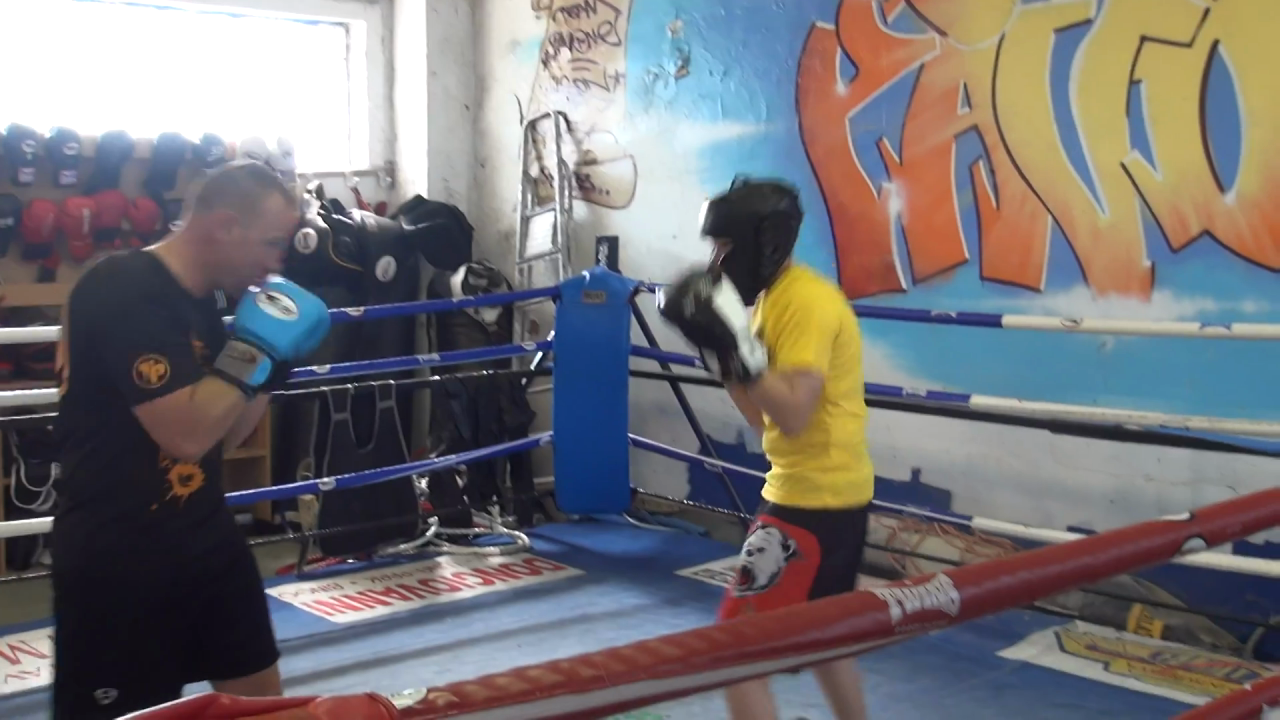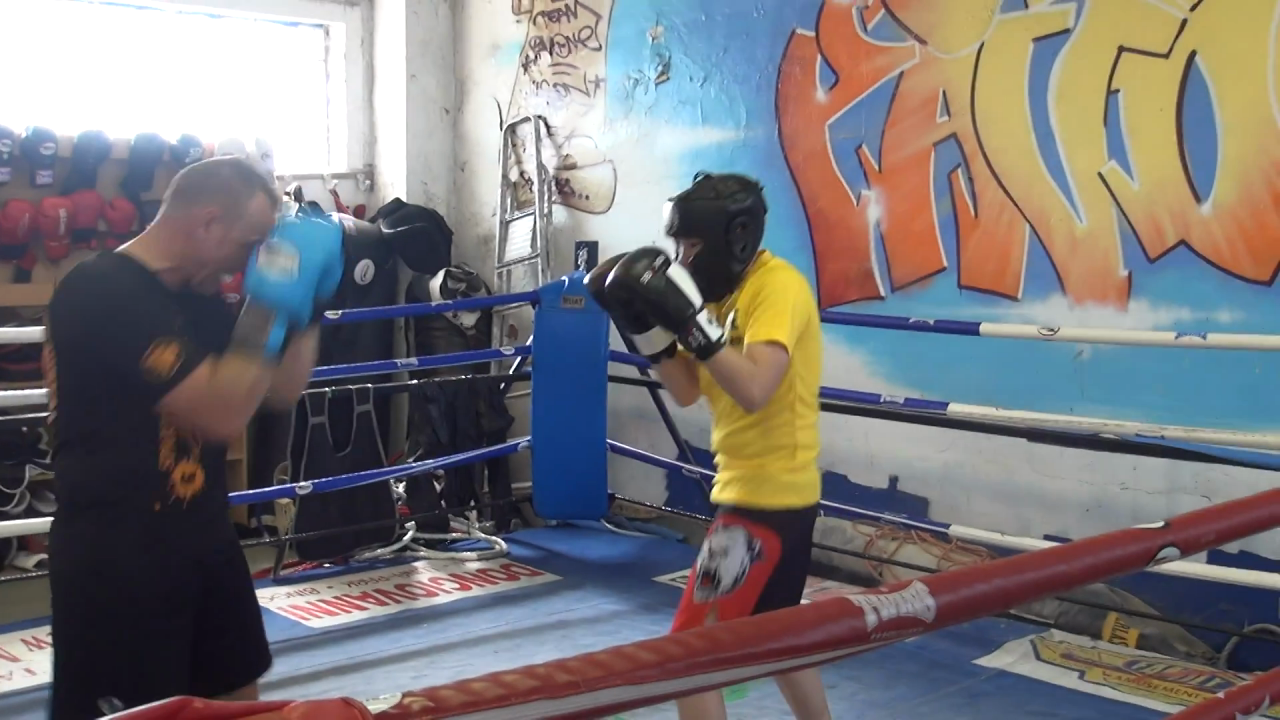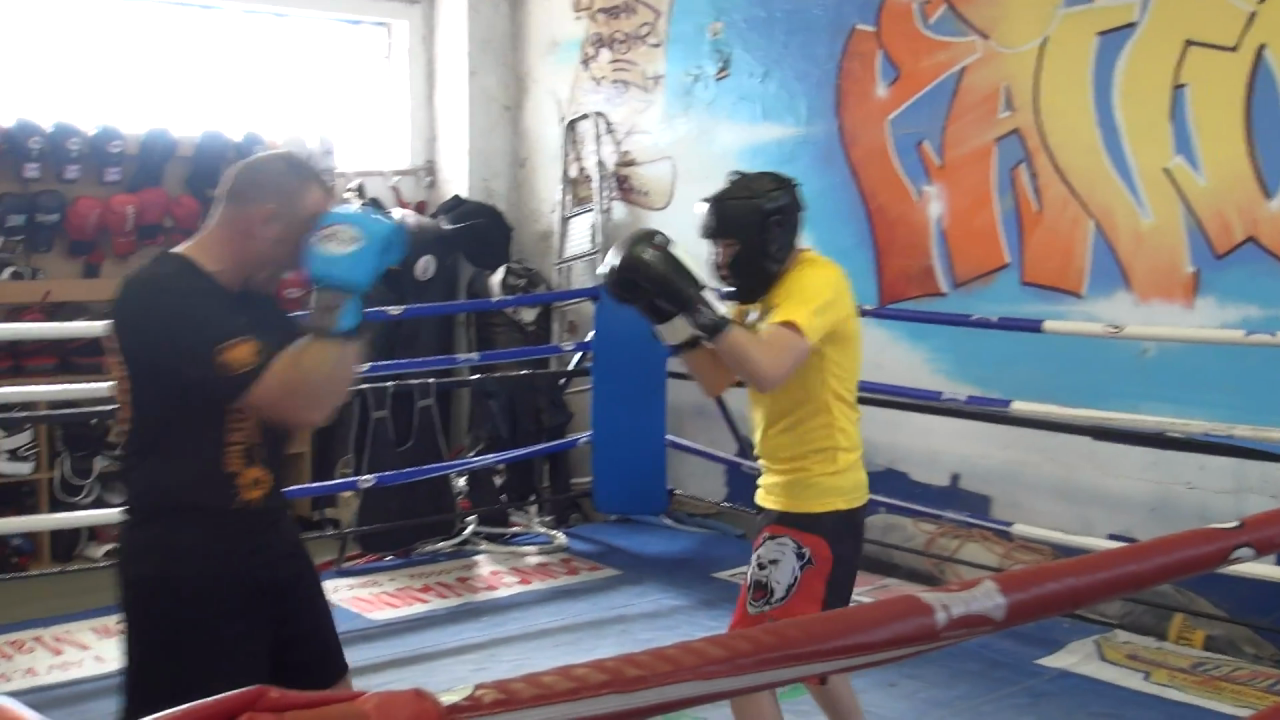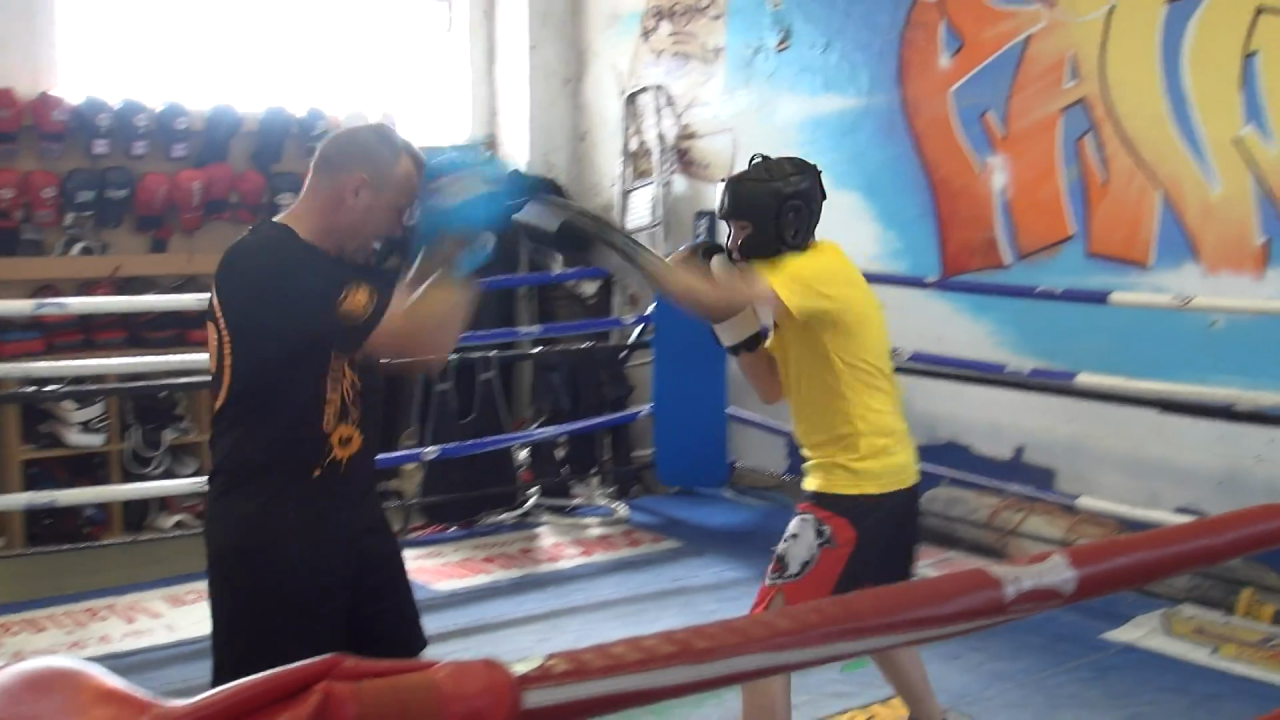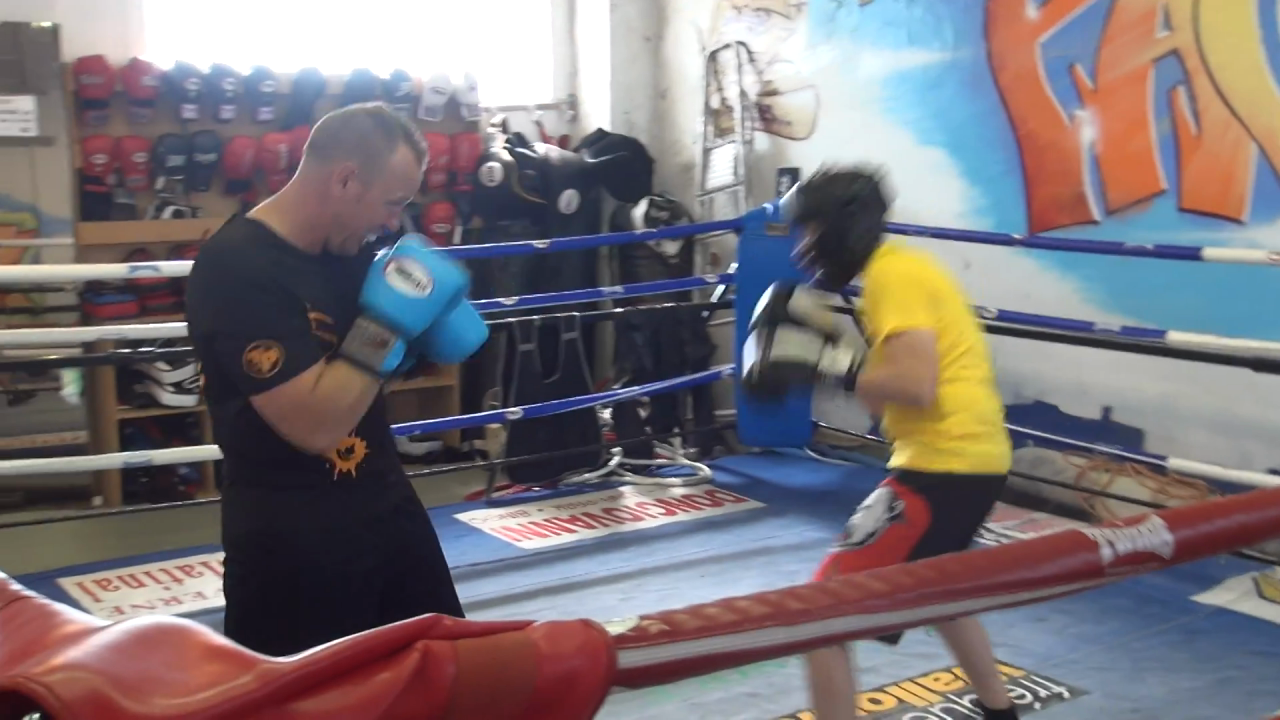
dt=0.4s
person 1, frame 1
left shoulder: (201, 304)
right shoulder: (119, 293)
right elbow: (184, 435)
left wrist: (270, 364)
right wrist: (256, 346)
left hip: (202, 534)
right hip: (115, 550)
person 1, frame 2
left shoulder: (194, 298)
right shoulder: (100, 292)
left elbow: (284, 390)
right elbow: (222, 413)
left wrist: (302, 297)
right wrist: (271, 304)
left hip: (201, 539)
right hip: (116, 557)
person 1, frame 3
left shoulder: (247, 293)
right shoulder: (164, 296)
left elbow: (312, 395)
right elbow: (304, 404)
left wrist: (351, 286)
right wrist: (340, 294)
left hip: (265, 543)
right hip: (187, 565)
person 1, frame 4
left shoulder: (326, 259)
right shoulder: (267, 265)
right elbow: (425, 341)
left wrist: (443, 245)
left hip: (346, 512)
right hip: (271, 529)
person 1, frame 5
left shoulder: (344, 250)
right shoulder: (235, 271)
right elbow: (316, 425)
left wrist: (428, 333)
right wrist: (389, 322)
left hip: (383, 502)
right hip: (288, 531)
person 2, frame 1
left shoulder: (805, 299)
right shoulder: (773, 300)
left elbow: (794, 416)
right elbow: (761, 414)
left wrist: (739, 345)
right wrist: (716, 344)
left hip: (814, 496)
right hip: (840, 493)
person 2, frame 2
left shoulder: (778, 286)
right shoulder: (724, 293)
left elbow: (752, 392)
right elbow: (687, 391)
left wrist: (691, 319)
right wrist: (646, 324)
left hip: (767, 498)
right hip: (764, 493)
person 2, frame 3
left shoulder: (818, 282)
right shoulder: (768, 290)
left elbow: (768, 371)
right elbow: (716, 377)
left wrist: (696, 301)
right wrist: (667, 311)
left hip: (817, 502)
right hip: (793, 496)
person 2, frame 4
left shoulder: (815, 271)
right shoulder: (803, 274)
left elbow: (714, 296)
right elbow: (771, 387)
right wrist: (734, 321)
left hip: (852, 487)
right hip: (889, 478)
person 2, frame 5
left shoulder: (895, 274)
right shoulder: (903, 269)
left elbow: (916, 387)
right elbow: (889, 390)
left wrist: (825, 361)
right wrist: (829, 338)
left hip: (944, 465)
right hip: (978, 461)
